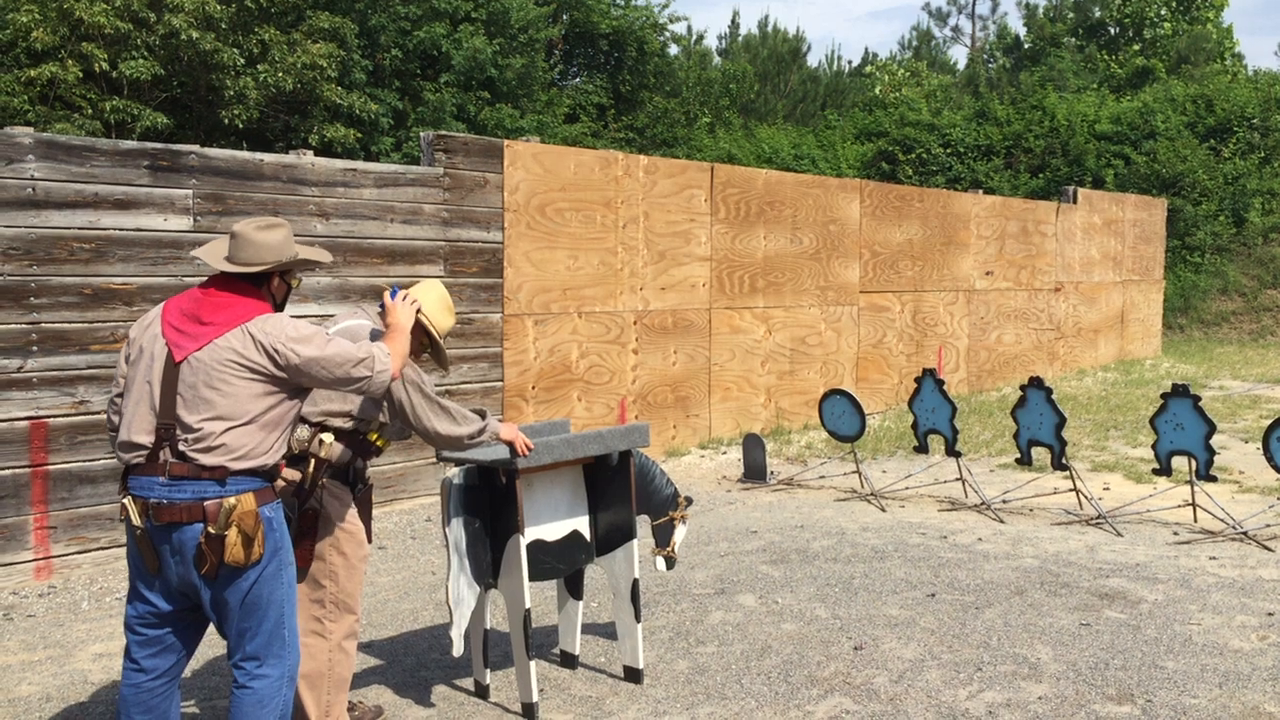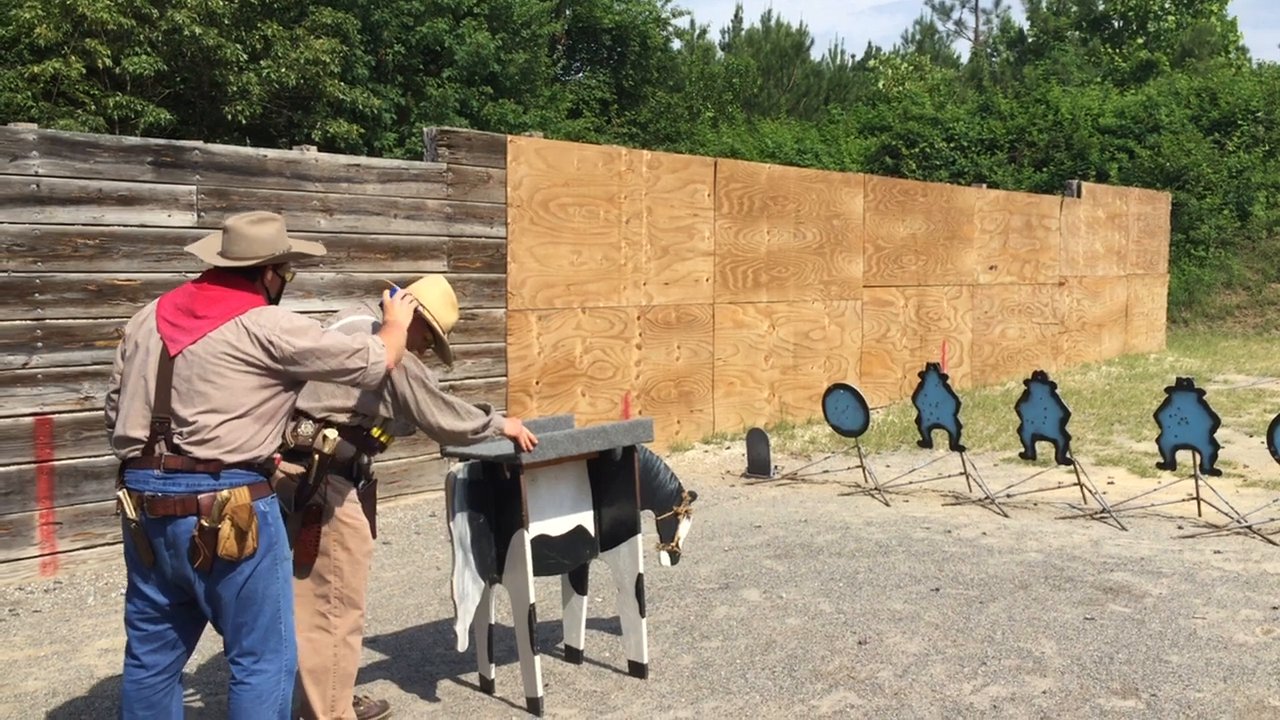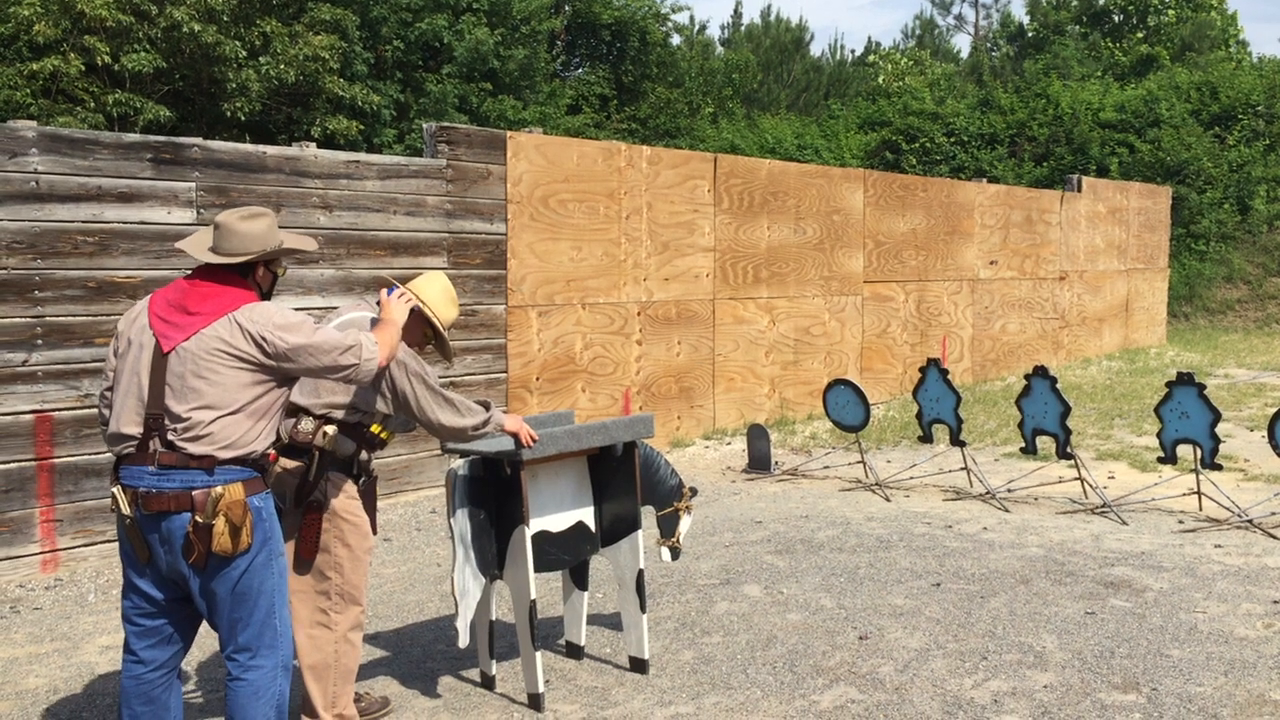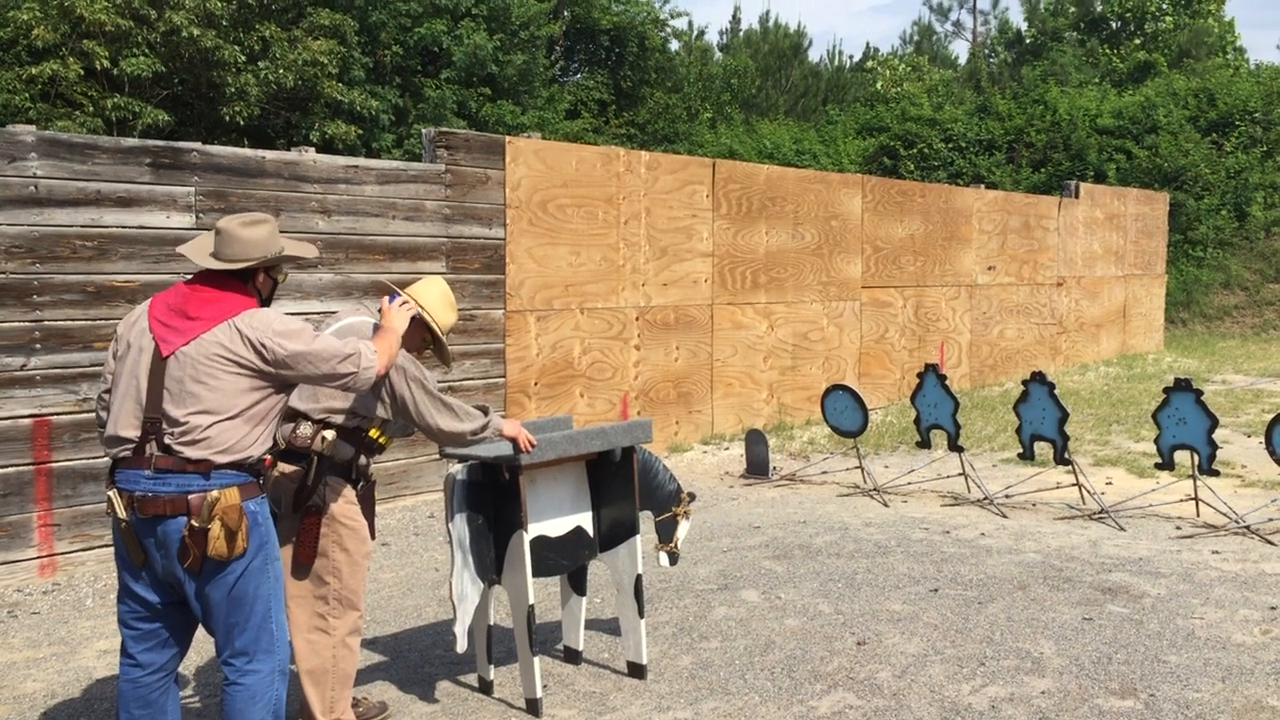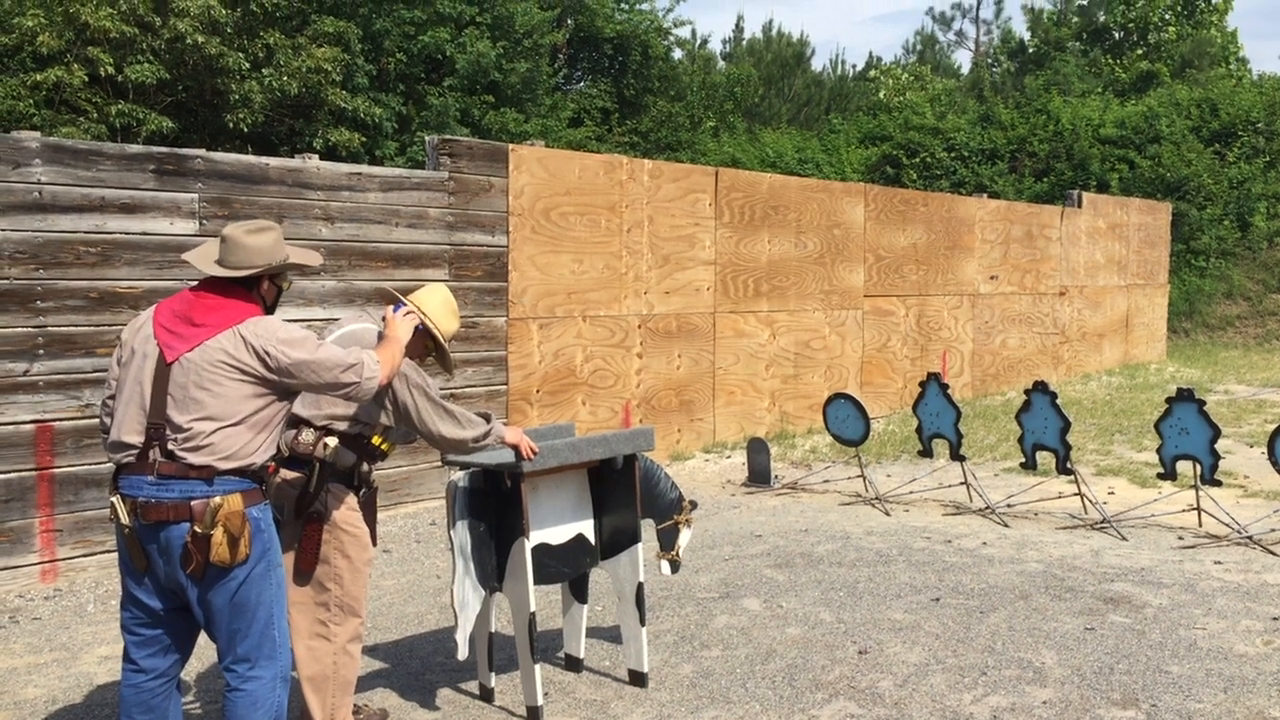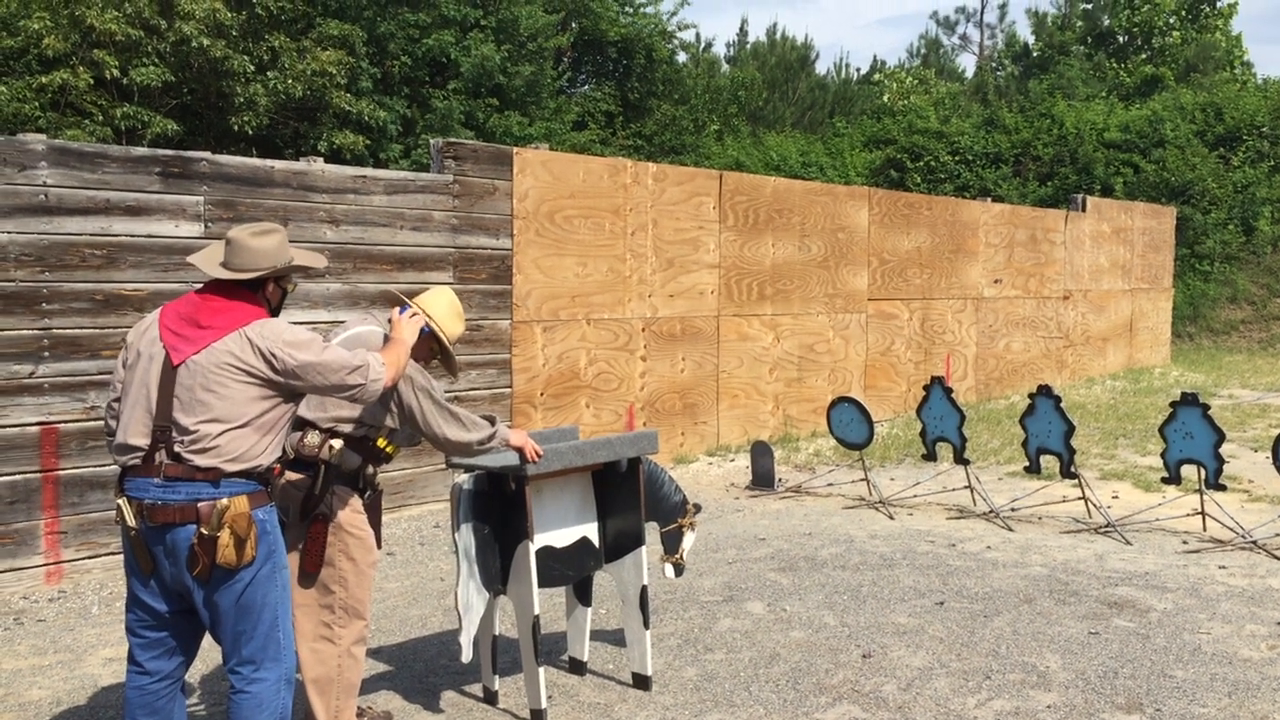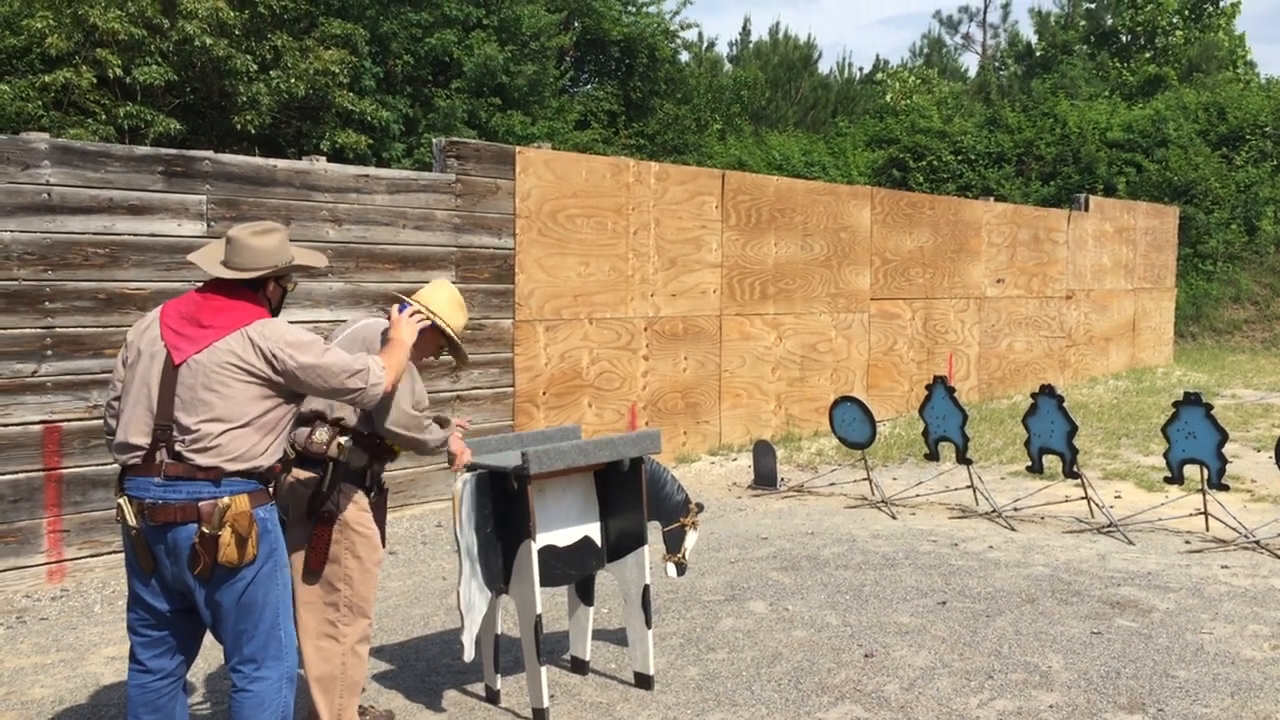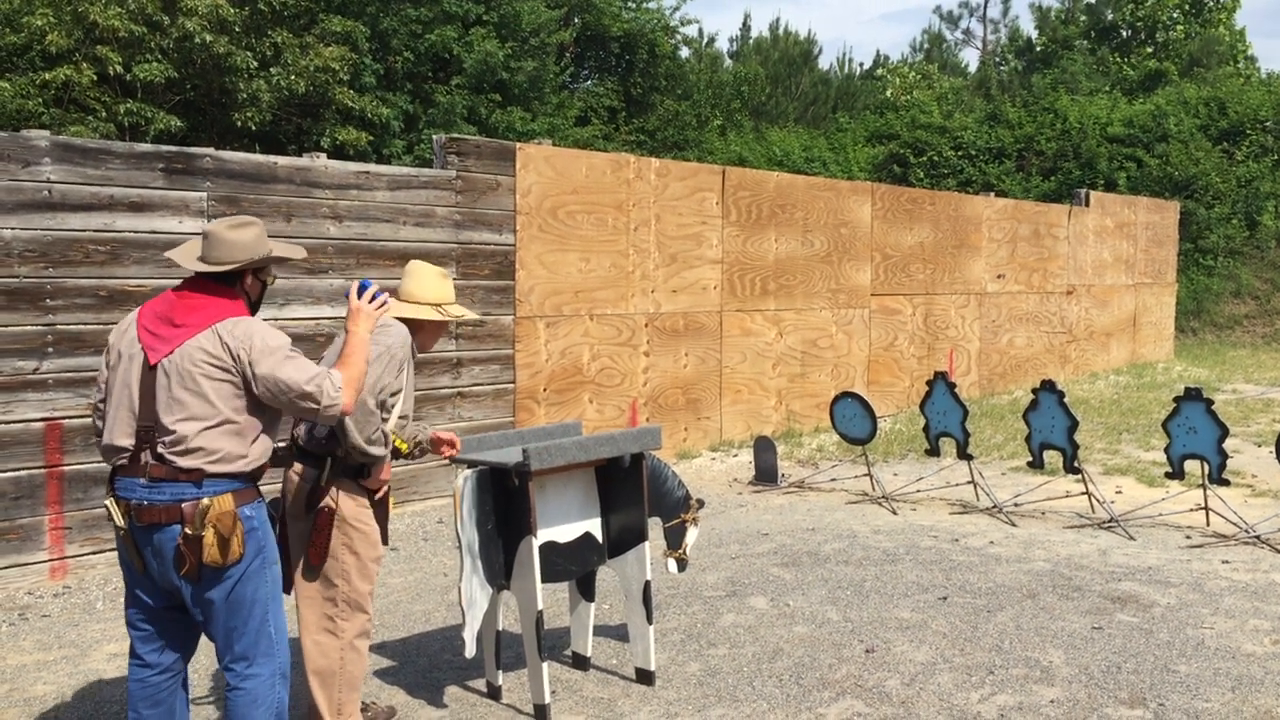
dt=0.4s
person 1, frame 1
left shoulder: (152, 322)
right shoulder: (275, 336)
left elbow: (116, 418)
right elbow: (381, 369)
right wrist: (399, 325)
left hip: (149, 511)
right hip: (229, 514)
left knee: (150, 660)
right knee: (265, 662)
person 1, frame 2
left shoulder: (148, 317)
right shoulder: (269, 329)
left elbow: (114, 411)
right elbow: (376, 361)
right wrist: (396, 322)
left hip: (145, 504)
right hip: (225, 507)
left knee: (151, 655)
right knee: (262, 657)
person 1, frame 3
left shoulder: (140, 313)
right shoulder: (261, 324)
left elbow: (108, 408)
right elbow: (369, 357)
right wrist: (391, 319)
left hip: (140, 500)
right hip: (219, 502)
left knee: (149, 651)
right knee: (259, 654)
person 1, frame 4
left shoulder: (140, 317)
right shoulder: (261, 330)
left elbow: (105, 411)
right elbow: (367, 366)
right wrist: (392, 328)
left hip: (135, 503)
right hip: (214, 507)
left knee: (146, 656)
right knee: (255, 658)
person 1, frame 5
left shoulder: (145, 324)
right shoulder: (263, 338)
left elbow: (109, 416)
right elbow: (369, 375)
right wrist: (396, 337)
left hip: (138, 508)
right hip: (216, 512)
left knee: (149, 660)
right knee: (258, 664)
person 1, frame 6
left shoulder: (150, 327)
right shoulder: (269, 340)
left elbow: (114, 419)
right elbow: (372, 377)
right wrist: (401, 339)
left hip: (144, 512)
right hip: (222, 517)
left knee: (153, 662)
right knee: (262, 666)
person 1, frame 7
left shoulder: (150, 325)
right shoulder: (269, 340)
left elbow: (113, 418)
right elbow: (373, 381)
right wrist: (401, 338)
left hip: (144, 509)
right hip: (223, 514)
left knee: (155, 661)
right knee: (264, 664)
person 1, frame 8
left shoulder: (133, 324)
right shoulder: (244, 336)
left elbow: (103, 415)
right elbow: (336, 398)
right wrist: (359, 329)
left hip: (135, 509)
right hip: (211, 515)
left knee: (154, 656)
right knee: (257, 662)
person 2, frame 1
left shoulder: (354, 327)
left elbow: (408, 413)
right elbow: (434, 418)
right wrist: (496, 429)
left hip: (304, 475)
right hip: (318, 480)
left knee: (317, 602)
right knee: (331, 608)
person 2, frame 2
left shoulder: (356, 323)
left elbow: (418, 407)
right elbow: (438, 414)
right wrist: (500, 424)
left hip: (309, 469)
right hip: (323, 475)
left knee: (319, 598)
right knee: (337, 603)
person 2, frame 3
left shoulder: (356, 318)
right elbow: (440, 412)
right wrist: (499, 420)
left hip: (306, 467)
right hip: (323, 473)
left knee: (320, 596)
right knee: (337, 601)
person 2, frame 4
left shoulder: (354, 323)
right elbow: (439, 417)
right wrist: (498, 425)
left hip: (301, 471)
right hip: (321, 478)
left knee: (318, 601)
right knee: (336, 606)
person 2, frame 5
left shoulder: (358, 329)
right elbow: (440, 422)
right wrist: (500, 432)
left hip: (305, 477)
right hip: (324, 485)
left knee: (320, 608)
right knee: (336, 612)
person 2, frame 6
left shoulder: (363, 332)
left elbow: (418, 418)
right elbow: (443, 424)
right wrist: (505, 435)
left hip: (312, 480)
right hip: (329, 488)
left knee: (325, 610)
right knee: (341, 614)
person 2, frame 7
left shoulder: (368, 330)
right shoulder: (386, 338)
right elbow: (401, 418)
left wrist: (437, 427)
right wrist: (445, 437)
left hip: (320, 478)
right hip: (334, 485)
left knee: (329, 607)
right knee: (344, 612)
person 2, frame 8
left shoulder: (385, 331)
right shoulder: (391, 335)
right elbow: (352, 404)
left wrist: (423, 440)
right wrist: (378, 462)
left hip: (327, 479)
right hip: (333, 483)
left knee: (333, 605)
right knee: (343, 608)
